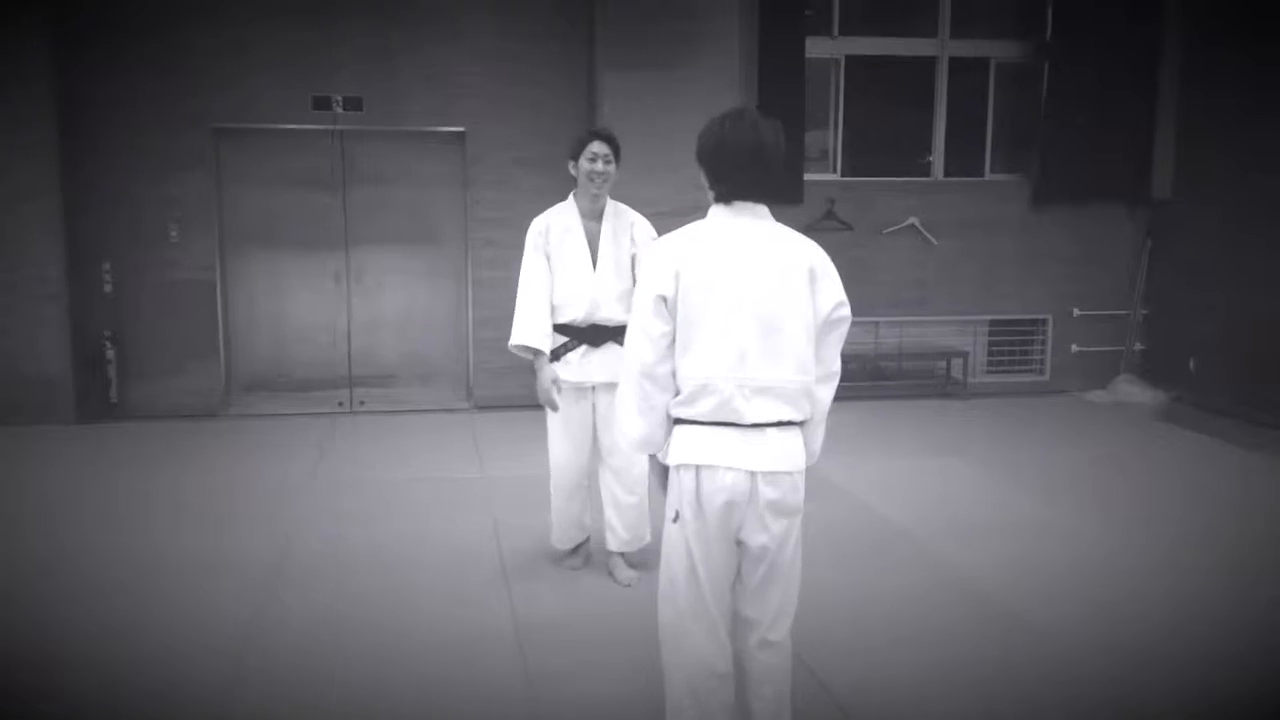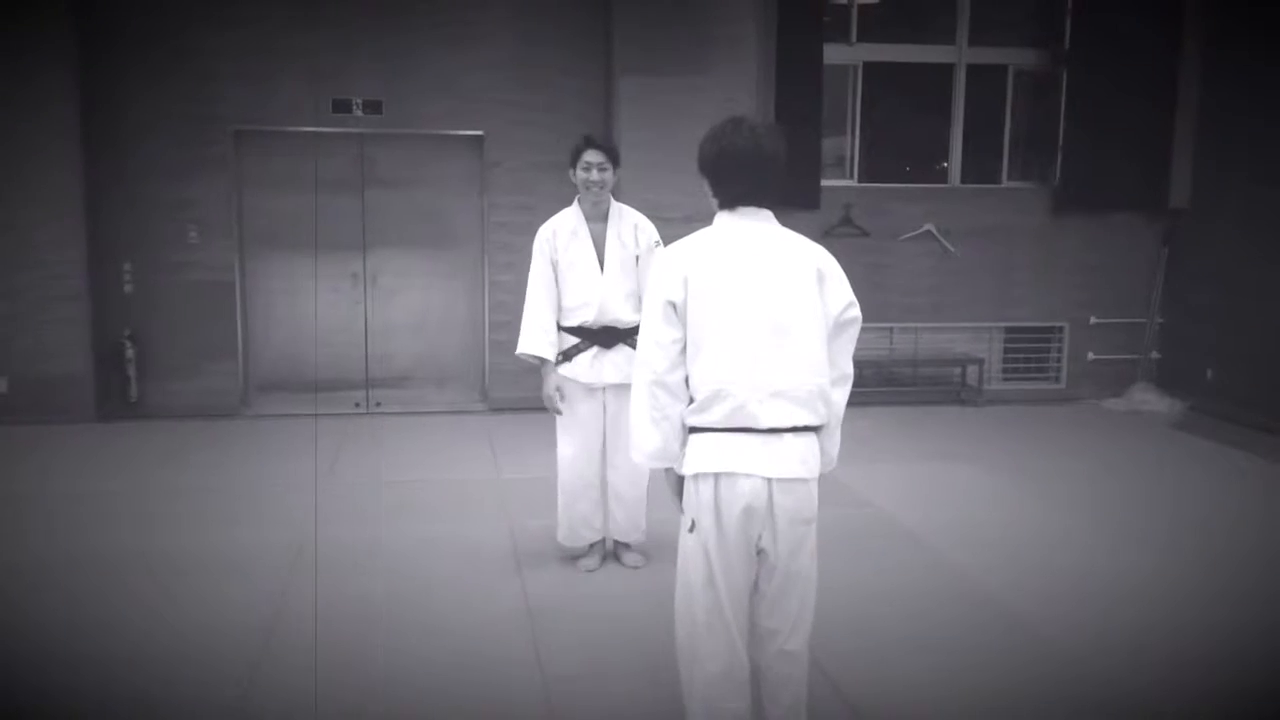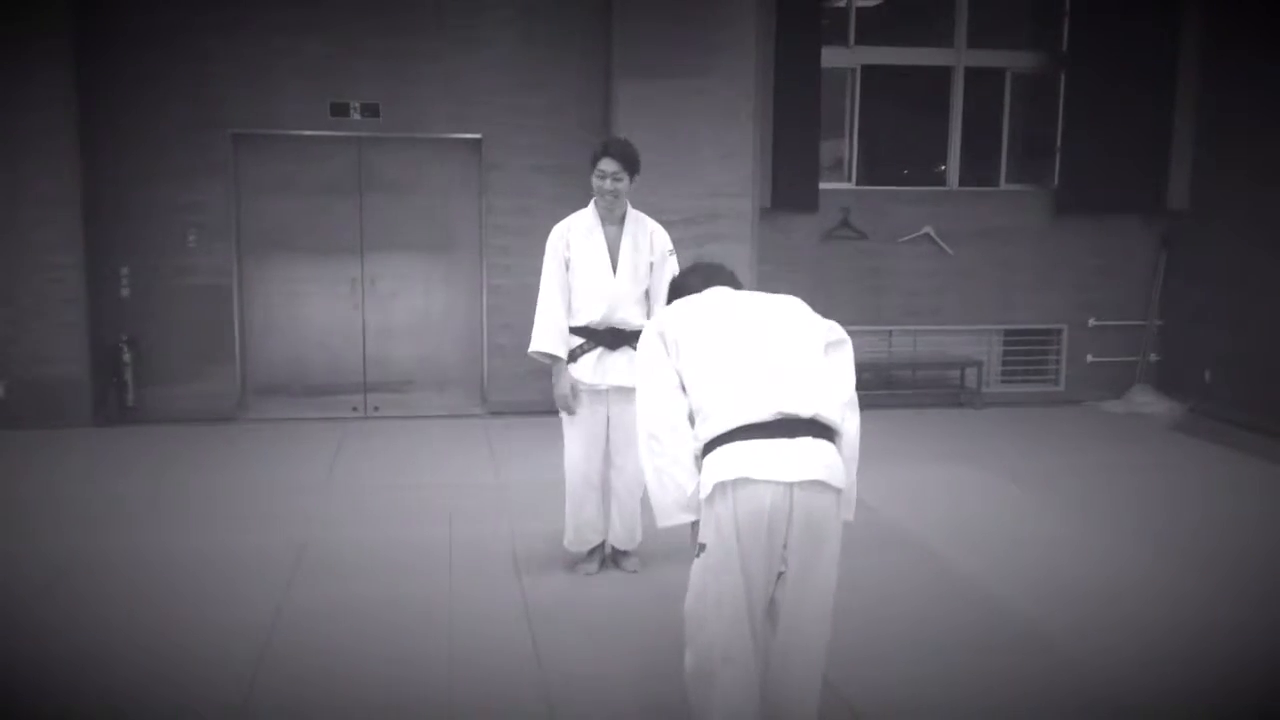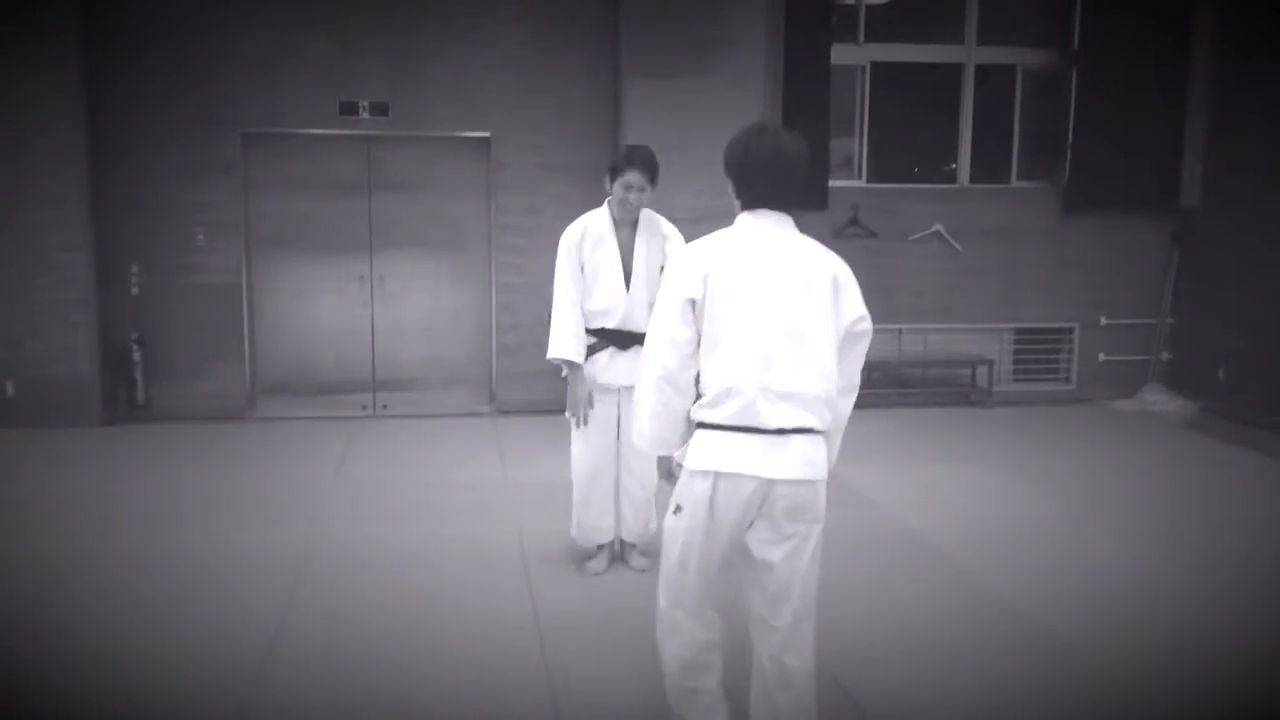
dt=0.7s
person 1, frame 1
left shoulder: (674, 252)
right shoulder: (808, 257)
left elbow: (649, 363)
right elbow: (824, 367)
left wrist: (659, 444)
left hip: (703, 455)
right hip: (779, 457)
left knee: (695, 619)
right knee: (769, 618)
person 1, frame 2
left shoulder: (681, 260)
right shoulder: (817, 261)
left elbow: (660, 374)
right elbow: (837, 370)
left wrist: (671, 459)
left hip: (720, 461)
right hip: (796, 462)
left knee: (712, 627)
right knee: (786, 627)
person 1, frame 3
left shoulder: (668, 321)
right shoulder: (797, 310)
left elbow: (663, 428)
right elbow: (845, 409)
left wrist: (689, 513)
right wrist: (841, 503)
left hip: (740, 472)
right hip: (819, 469)
left knee: (721, 637)
right knee: (801, 636)
person 1, frame 4
left shoulder: (701, 258)
right shoulder: (832, 269)
left elbow: (669, 363)
right elbow: (845, 377)
left wrist: (666, 441)
left hip: (720, 456)
right hip: (800, 463)
left knee: (685, 601)
right knee: (786, 620)
person 2, frame 1
left shoulder: (635, 226)
right shoulder: (545, 226)
right elbow: (534, 296)
right wrist: (541, 364)
left hip: (620, 355)
right hip: (568, 356)
left knee: (626, 460)
right knee: (568, 462)
left ankle: (619, 550)
right ankle: (575, 540)
person 2, frame 2
left shoulder: (640, 228)
right shoulder: (553, 232)
right elbow: (542, 301)
right wrist: (548, 369)
left hip: (629, 356)
right hip: (577, 358)
left knee: (629, 458)
right knee: (578, 459)
left ankle: (625, 537)
right ankle: (591, 540)
person 2, frame 3
left shoulder: (654, 235)
right shoulder: (565, 233)
left elbow: (666, 305)
right elbow: (553, 302)
right wrist: (559, 368)
left hip: (633, 361)
right hip: (583, 360)
left knee: (631, 464)
right knee: (582, 464)
left ankle: (622, 544)
right ankle: (590, 545)
person 2, frame 4
left shoulder: (666, 235)
right shoulder: (579, 234)
right elbow: (568, 306)
right wrist: (575, 375)
left hip: (644, 358)
right hip: (595, 357)
left knee: (641, 459)
right knee: (592, 459)
left ankle: (631, 540)
right ankle: (601, 541)
